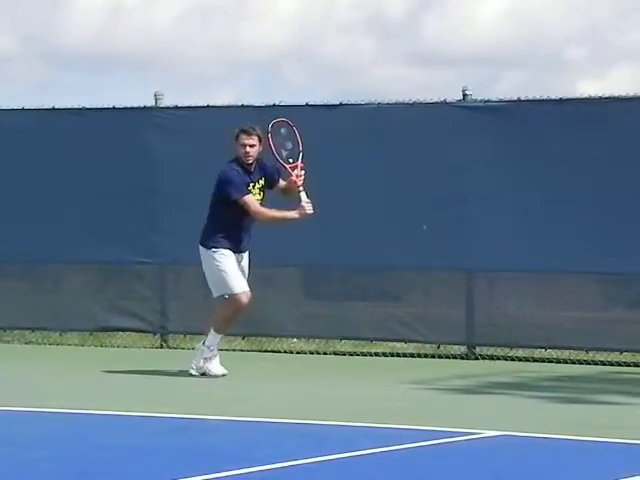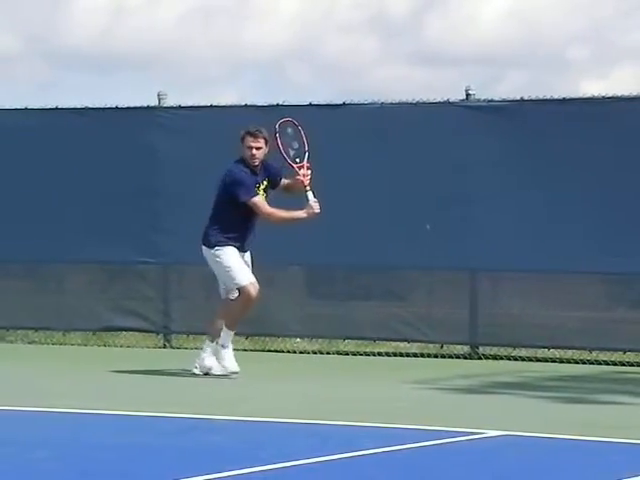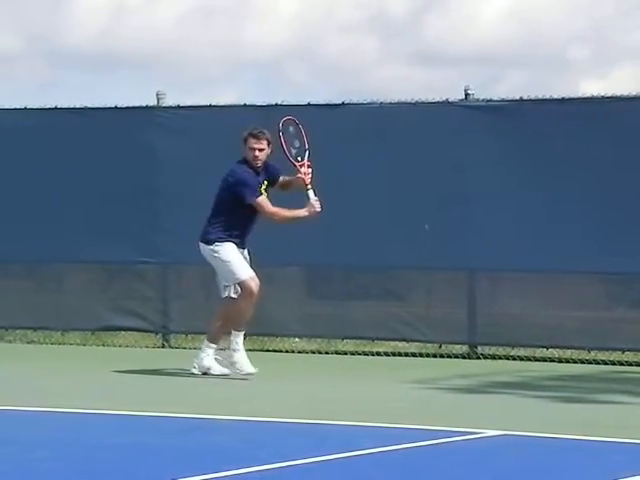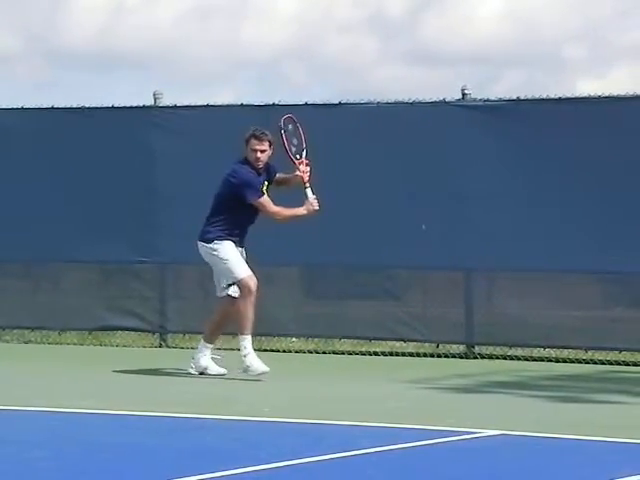
dt=0.2s
person 1, frame 1
left shoulder: (264, 168)
right shoulder: (231, 174)
left elbow: (285, 189)
right elbow: (257, 212)
left wrist: (295, 183)
right wrist: (296, 214)
left hip: (240, 247)
right hip: (217, 246)
left knee: (233, 302)
right knee: (241, 298)
left ankle: (202, 359)
right ankle: (209, 348)
person 1, frame 2
left shoulder: (266, 169)
right shoulder: (238, 175)
left elbow: (286, 186)
right elbow: (267, 213)
left wrist: (300, 182)
right wrist: (304, 213)
left hip: (241, 246)
right hip: (220, 244)
left knee: (234, 302)
right knee: (250, 290)
left ankle: (206, 358)
right ankle: (224, 345)
person 1, frame 3
left shoulder: (265, 168)
right shoulder: (241, 175)
left elbow: (283, 183)
right elbow: (271, 213)
left wrist: (299, 180)
right wrist: (305, 211)
left hip: (237, 243)
right hip: (218, 241)
left knee: (233, 301)
right knee: (251, 286)
left ankle: (204, 358)
right ankle: (235, 348)
person 1, frame 4
left shoulder: (264, 168)
right shoulder: (244, 175)
left elbow: (278, 180)
right elbow: (273, 212)
left wrist: (296, 177)
right wrist: (304, 209)
left hip: (232, 242)
right hip: (216, 240)
left knee: (231, 301)
right knee: (249, 285)
left ankle: (201, 358)
right ankle: (247, 353)
